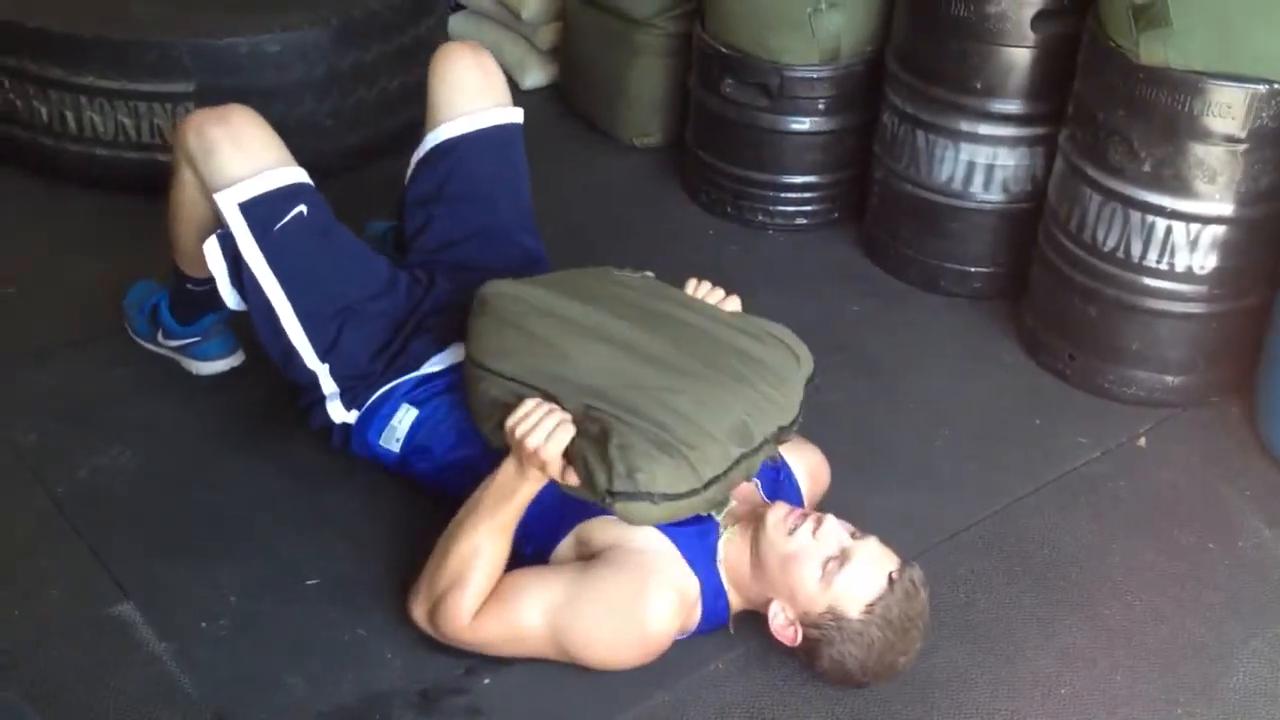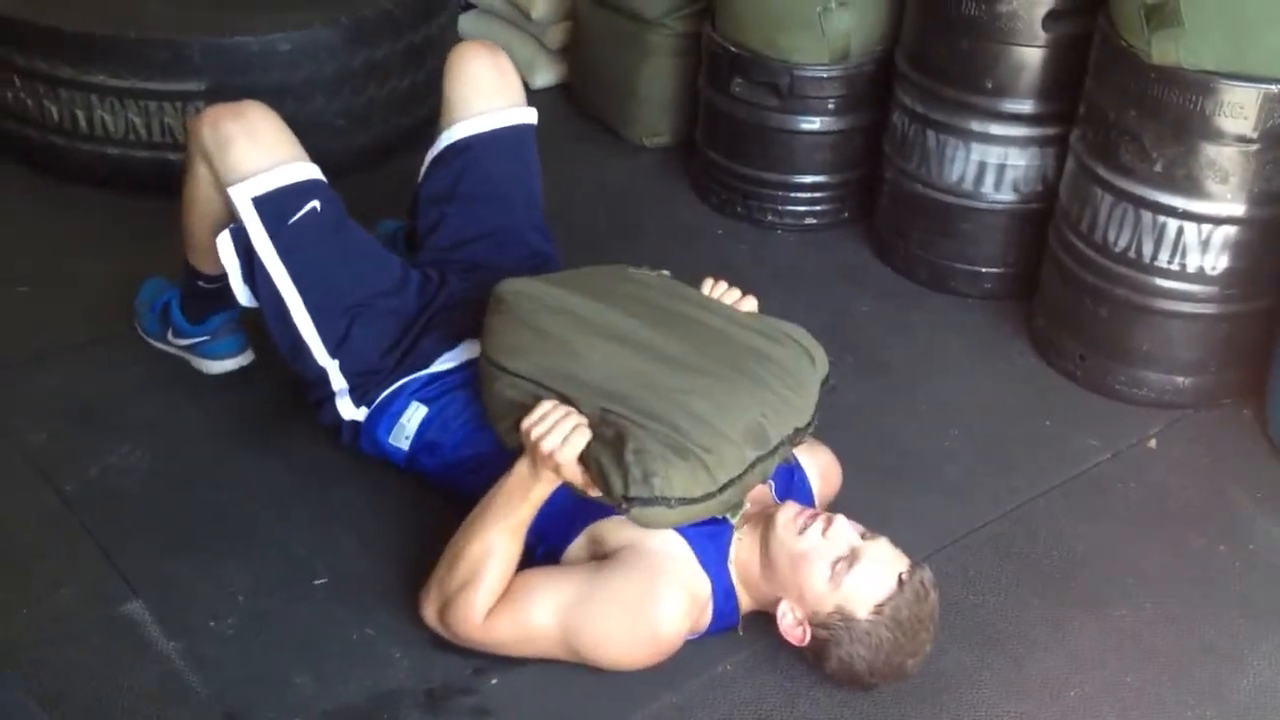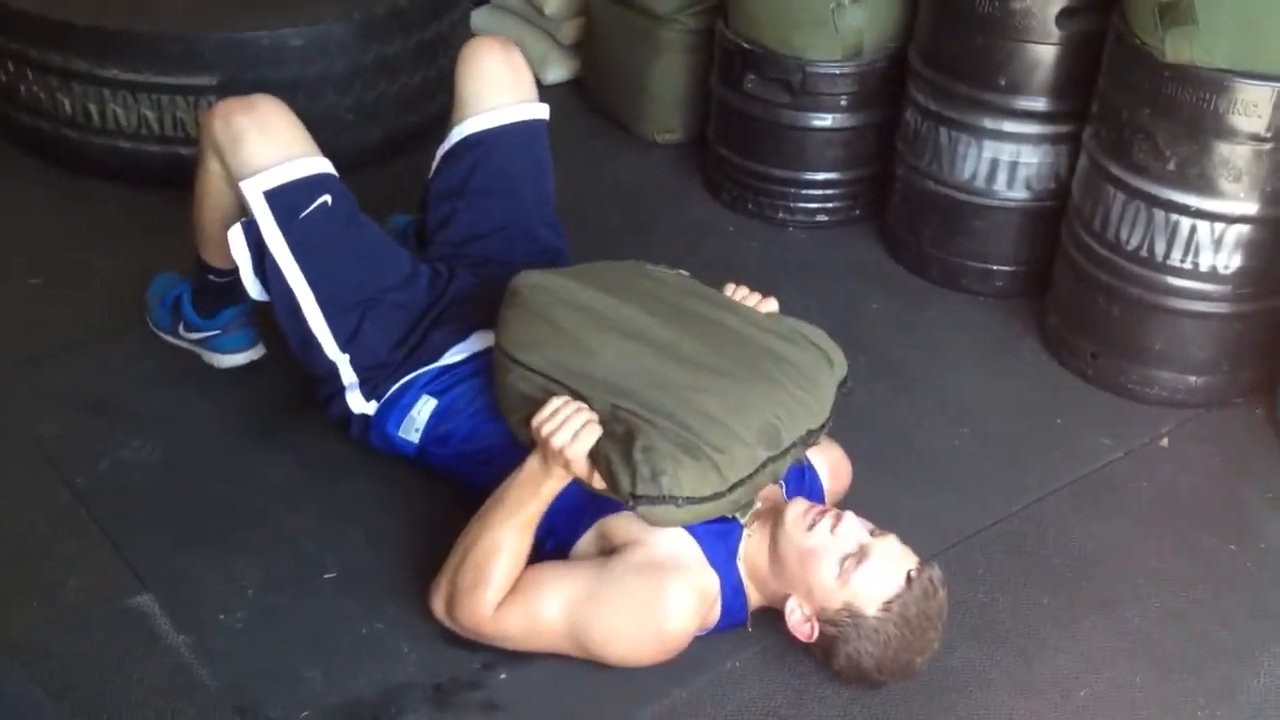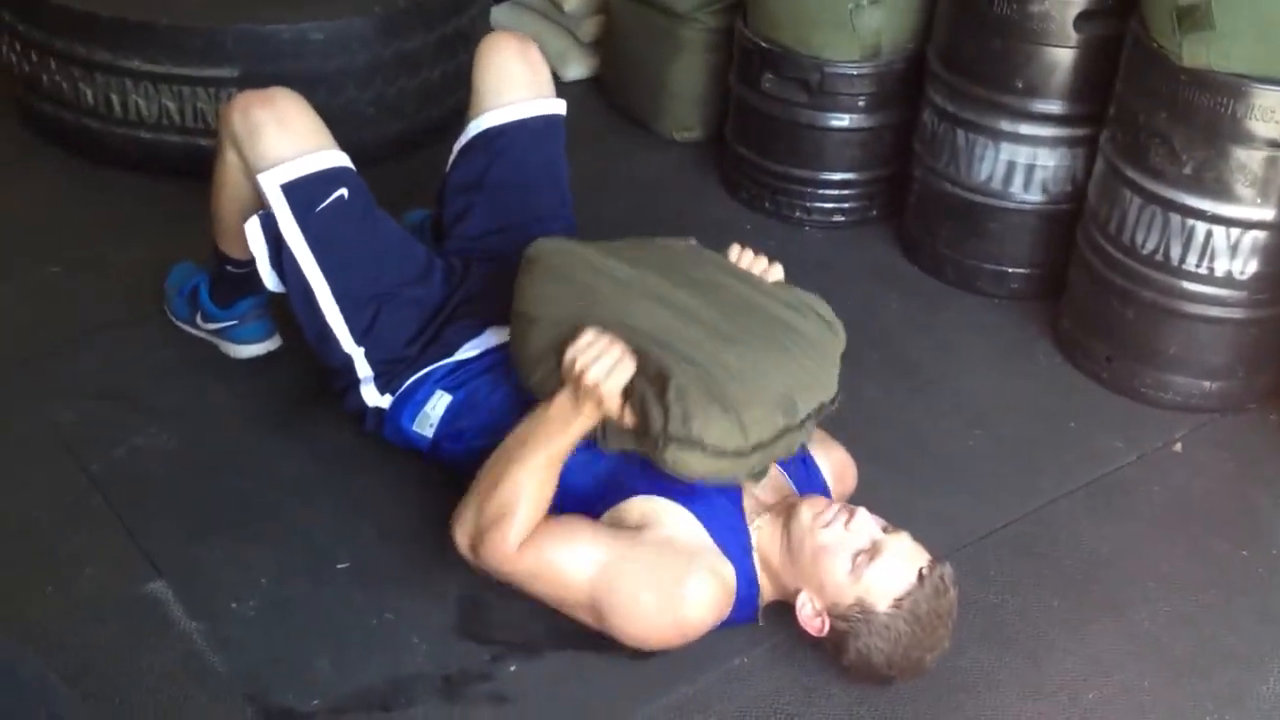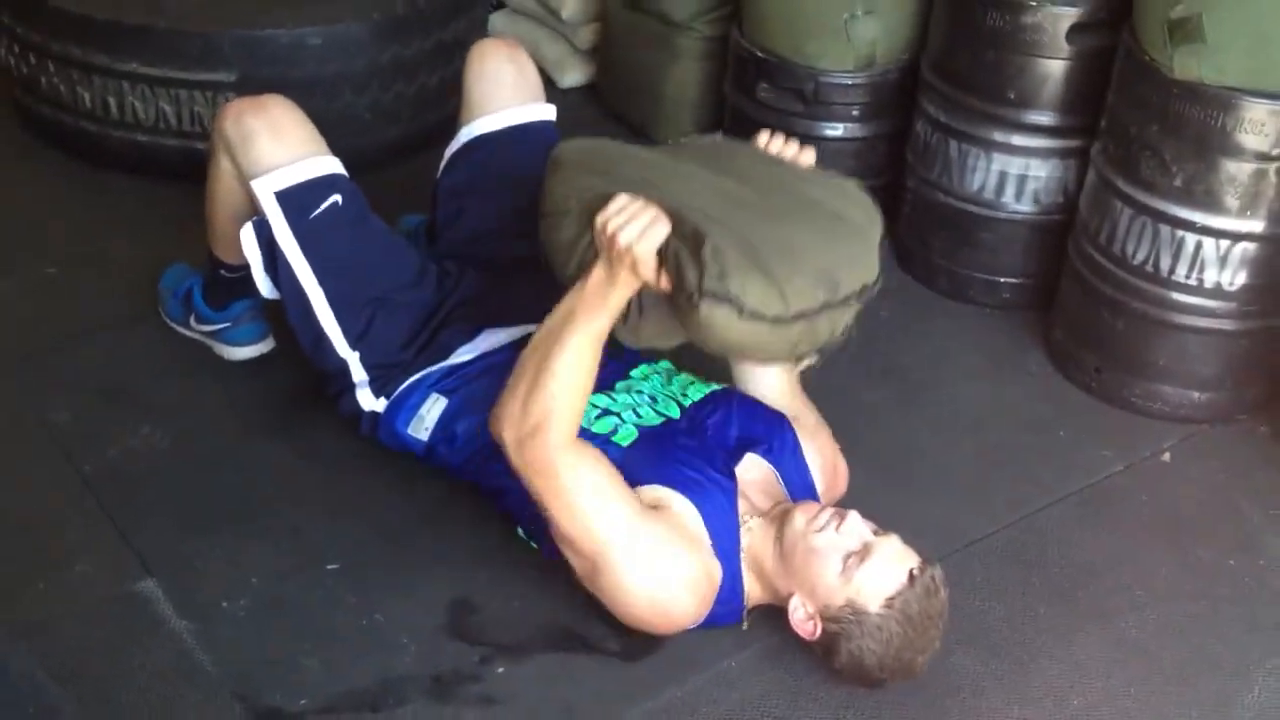
dt=0.3s
person 1, frame 1
left shoulder: (651, 606)
right shoulder: (800, 474)
left elbow: (442, 612)
left wrist: (523, 470)
left hip: (388, 382)
left knee: (217, 133)
right knee: (463, 61)
left ankle: (189, 320)
right ankle: (408, 254)
person 1, frame 2
left shoulder: (662, 607)
right shoulder: (807, 473)
left elbow: (453, 613)
left wrist: (537, 471)
left hip: (398, 380)
left knee: (229, 128)
right knee: (477, 61)
left ankle: (201, 318)
right ankle: (419, 250)
person 1, frame 3
left shoulder: (669, 605)
right shoulder: (821, 472)
left elbow: (462, 605)
left wrist: (547, 468)
left hip: (408, 374)
left knee: (242, 121)
right knee: (488, 56)
left ankle: (212, 312)
right ankle: (433, 252)
person 1, frame 4
left shoulder: (684, 592)
right shoulder: (825, 473)
left elbow: (481, 536)
left wrist: (578, 403)
left hip: (421, 368)
left knee: (261, 115)
right knee: (507, 50)
left ankle: (229, 304)
right ankle: (448, 240)
person 1, frame 5
left shoulder: (670, 578)
right shoulder: (817, 469)
left elbow: (526, 433)
right elbow: (764, 357)
left wrist: (614, 282)
left hip: (416, 371)
right hip: (526, 307)
left knee: (253, 121)
right knee: (496, 57)
left ankle: (223, 307)
right ankle: (442, 247)
